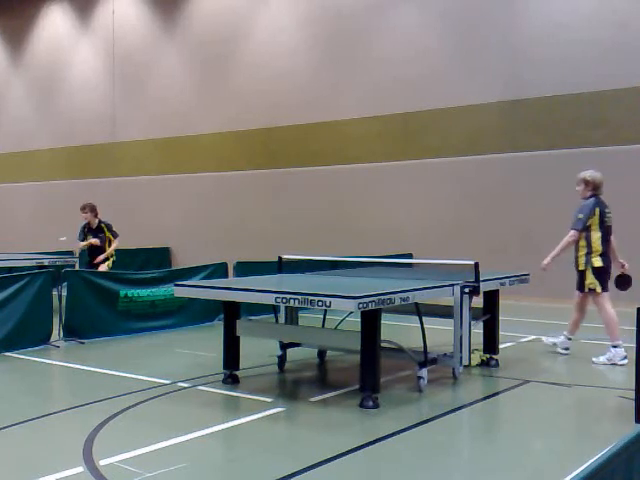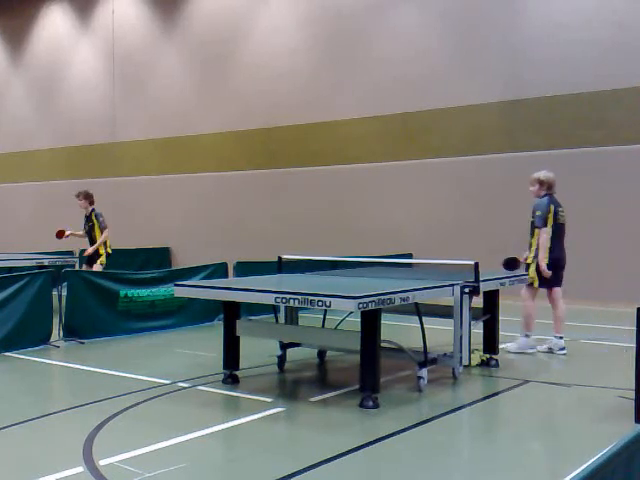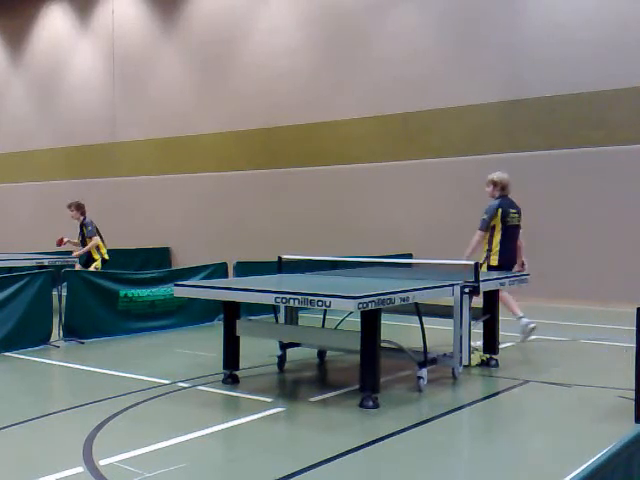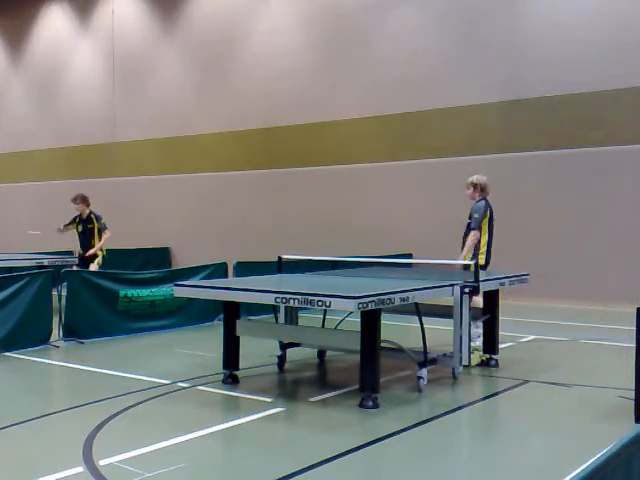
dt=0.5s
person 1, frame 1
left shoulder: (588, 206)
right shoulder: (602, 206)
left elbow: (573, 235)
right elbow: (609, 237)
left wrist: (550, 257)
right wrist: (617, 259)
left hip: (593, 263)
right hip: (600, 262)
left knee: (603, 304)
right knee: (580, 302)
left ankle: (618, 350)
right ankle: (565, 341)
person 1, frame 2
left shoulder: (541, 204)
right shoulder: (557, 205)
left elbow: (543, 233)
left wrist: (541, 261)
right wrist: (528, 254)
left hip: (544, 259)
right hip: (558, 258)
left knee: (527, 295)
right knee: (556, 298)
left ankle: (526, 340)
right ankle: (558, 342)
person 1, frame 3
left shoulder: (494, 206)
right shoulder: (515, 207)
left elbow: (481, 234)
right elbow: (517, 236)
left wrist: (466, 257)
right wrist: (521, 258)
left hip: (495, 258)
right hip: (510, 258)
right knee: (499, 293)
right ankle: (523, 320)
person 1, frame 4
left shoulder: (479, 207)
right shoulder: (483, 206)
left elbow: (474, 235)
left wrist: (461, 257)
left hip: (475, 258)
right hip: (477, 258)
left knee: (473, 294)
right ankle: (476, 331)
